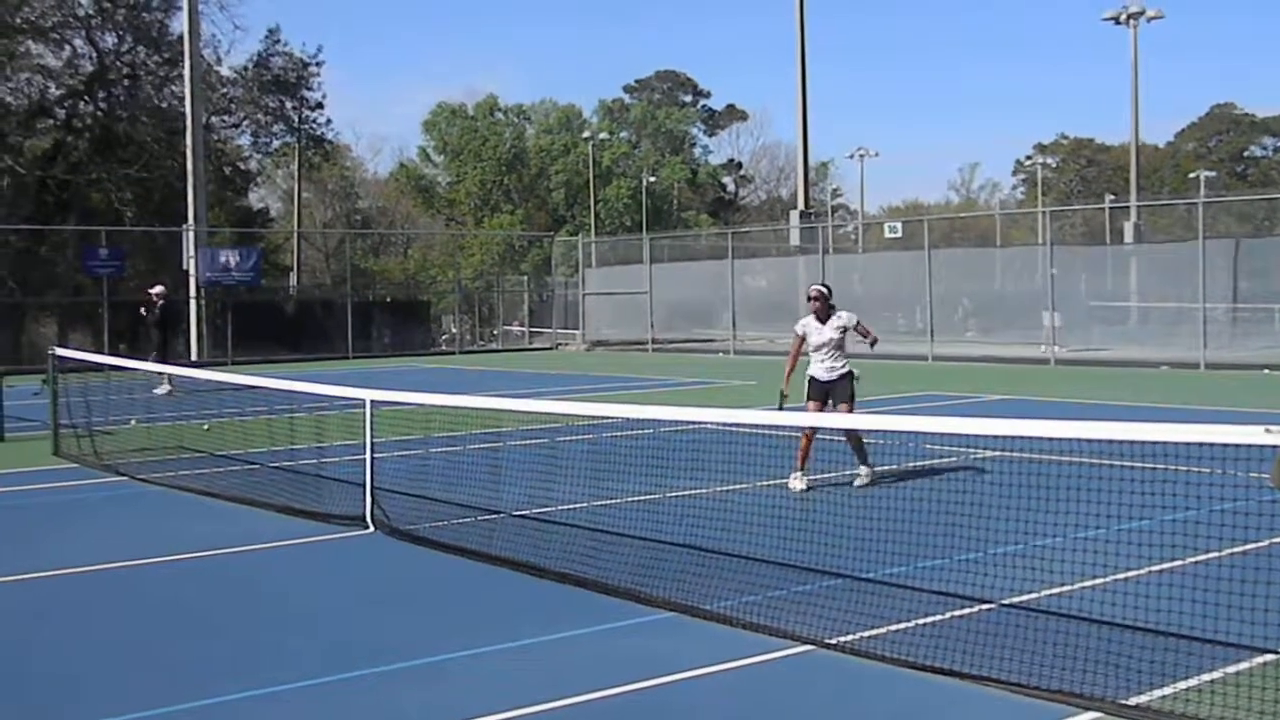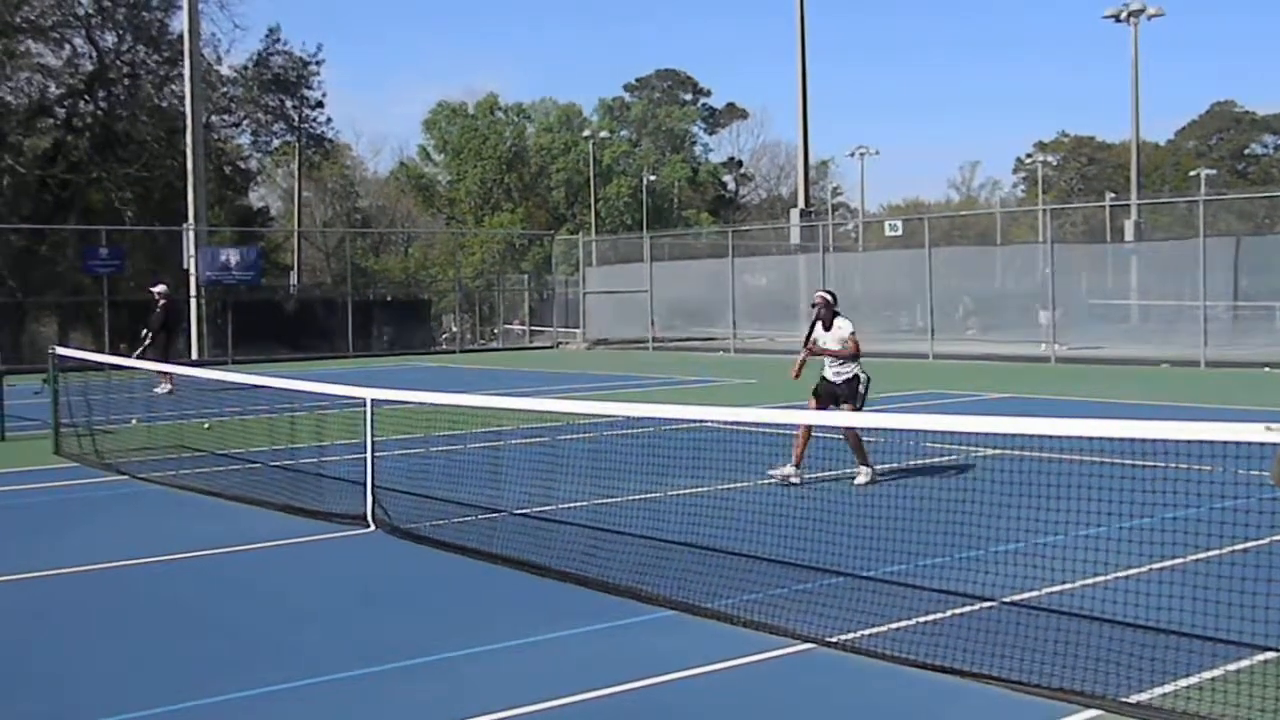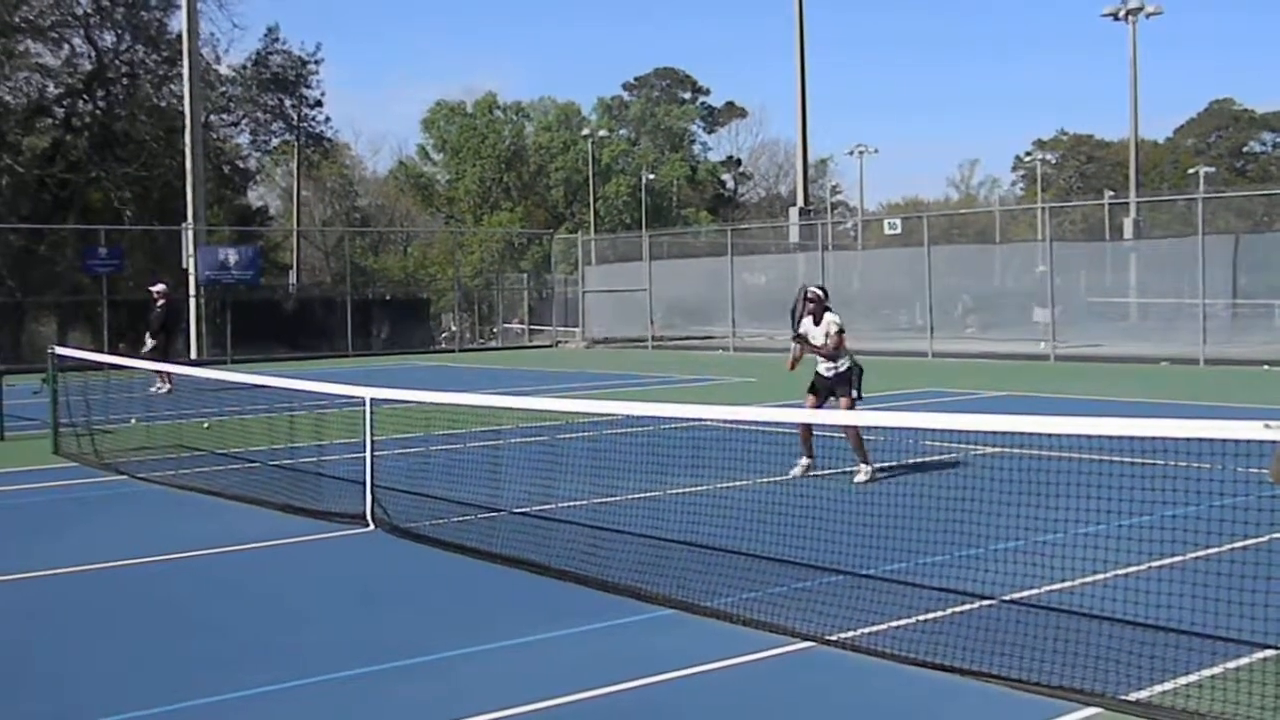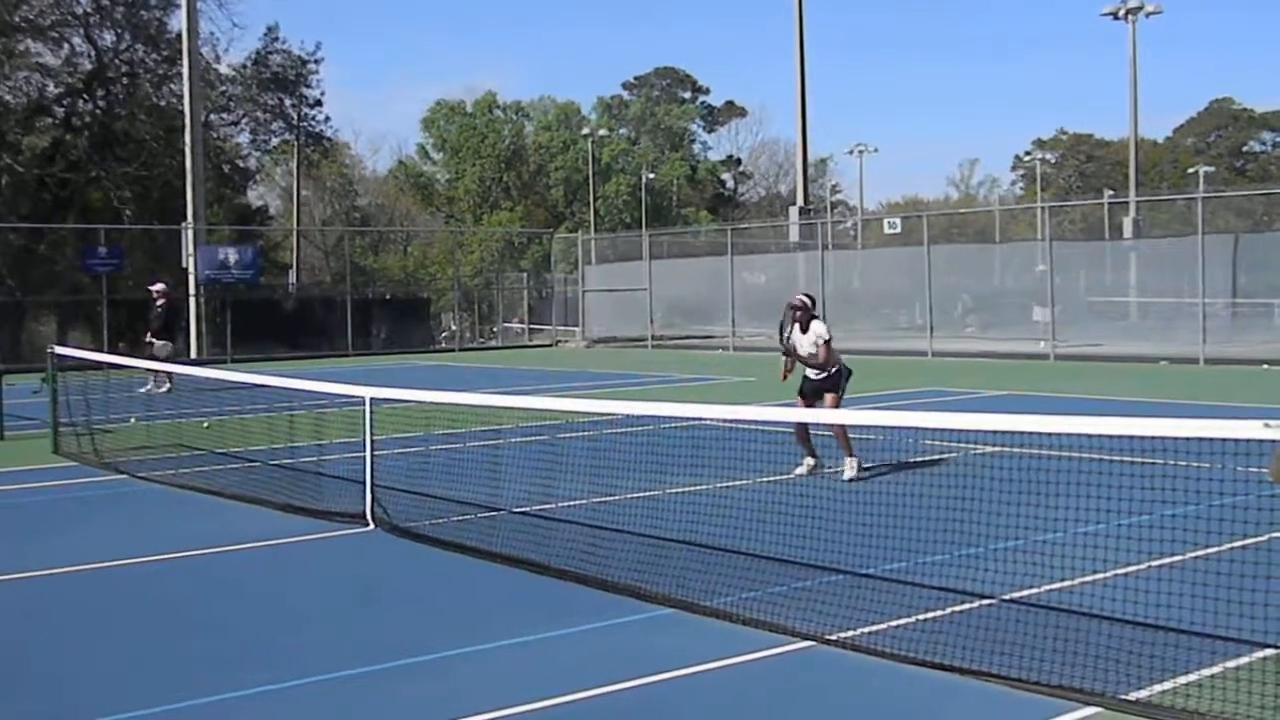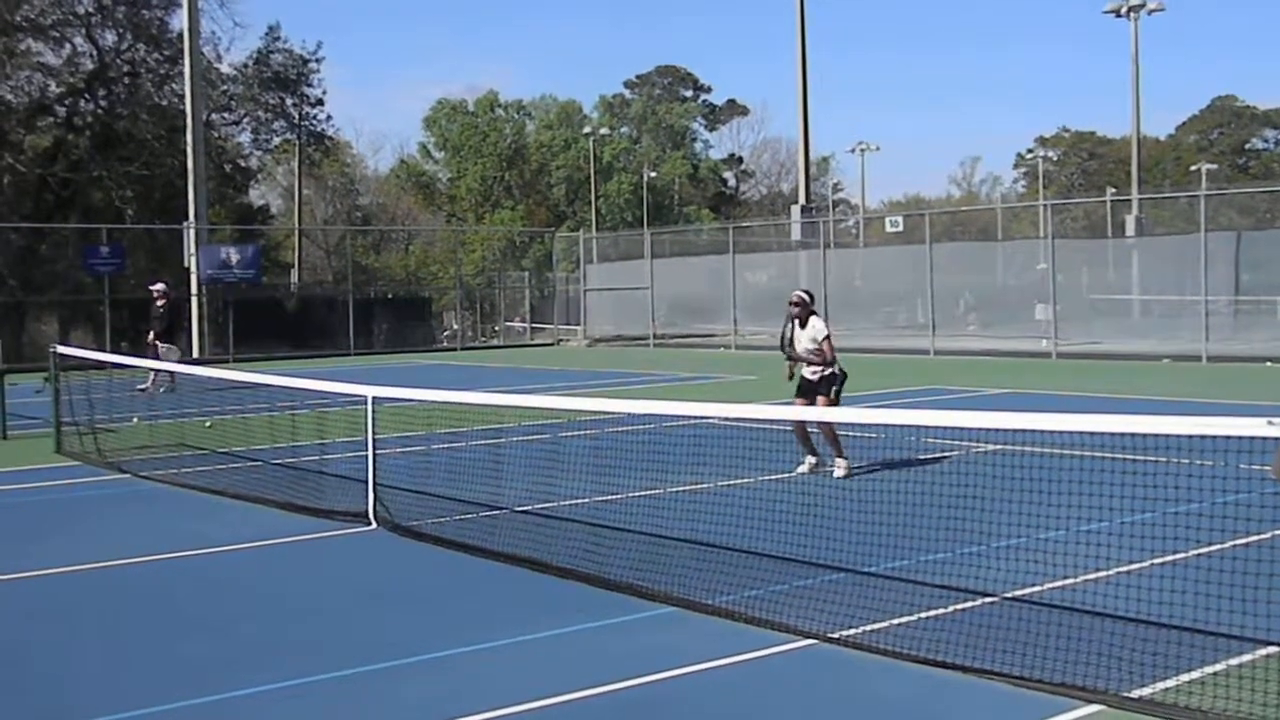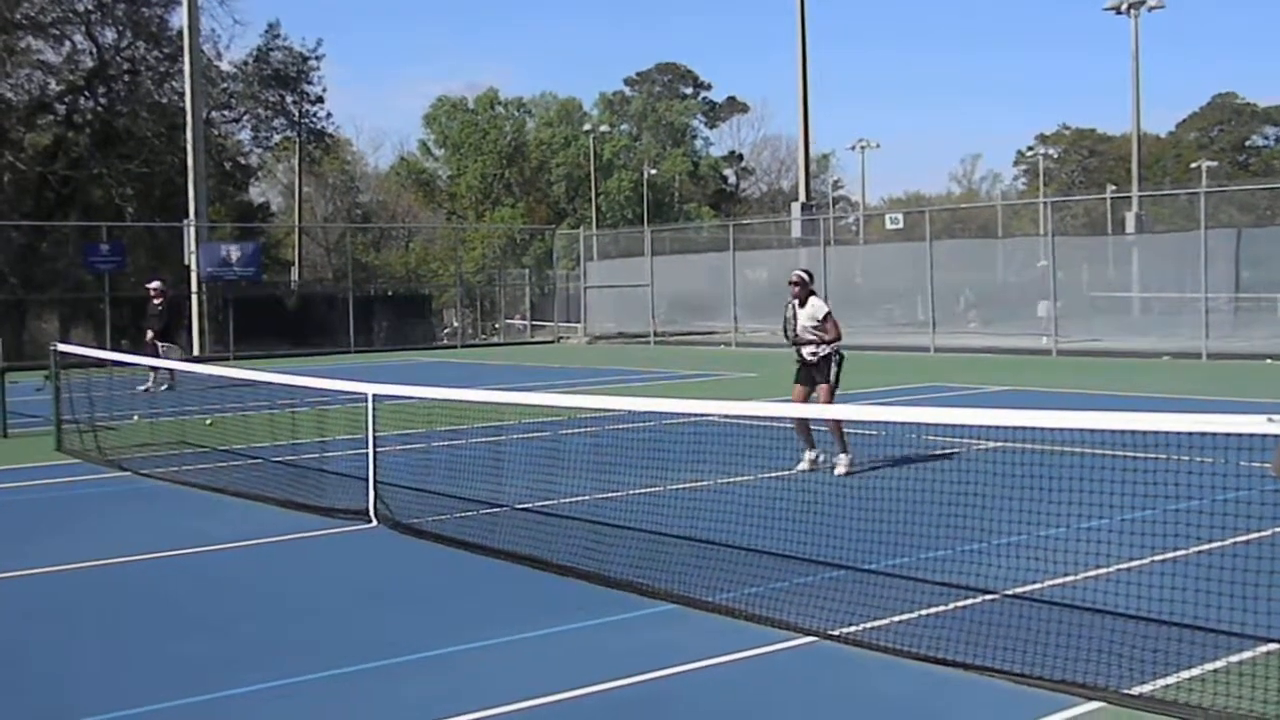
dt=0.2s
person 1, frame 1
left shoulder: (843, 317)
right shoulder: (804, 324)
left elbow: (871, 336)
right elbow: (794, 354)
left wrist: (871, 339)
right wrist: (786, 382)
left hip: (841, 377)
right hip: (817, 379)
right knee: (809, 428)
left ankle: (865, 467)
right ankle: (798, 474)
person 1, frame 2
left shoulder: (844, 325)
right shoulder: (816, 328)
left elbow: (855, 354)
right elbow: (807, 352)
left wrist: (825, 351)
right wrist: (799, 366)
left hip: (851, 380)
right hip: (828, 380)
left knee: (847, 427)
left ankle: (865, 468)
right ankle: (793, 469)
person 1, frame 3
left shoulder: (832, 321)
right shoulder: (805, 322)
left elbow: (832, 354)
right elbow: (800, 347)
left wrist: (808, 344)
right wrist: (794, 359)
left hip: (844, 372)
right hip: (822, 374)
left knee: (846, 421)
left ankle: (865, 466)
right ankle: (807, 460)
person 1, frame 4
left shoulder: (819, 329)
right shoulder: (794, 329)
left elbow: (824, 364)
right elbow: (791, 352)
left wrist: (798, 358)
right wrist: (787, 367)
left hip: (833, 375)
right hip: (810, 377)
right knee: (799, 421)
left ankle: (851, 460)
right ankle: (811, 459)
person 1, frame 5
left shoulder: (818, 326)
right shoulder: (792, 325)
left elbow: (830, 359)
left wrist: (803, 359)
right wrist: (791, 366)
left hip: (828, 376)
right hip: (807, 378)
right knee: (796, 419)
left ankle: (841, 460)
right ankle: (812, 458)
person 1, frame 6
left shoulder: (818, 306)
right shoulder: (792, 306)
left elbow: (836, 335)
left wrist: (811, 341)
right wrist: (797, 342)
left hip: (826, 359)
right hip: (806, 360)
left ankle: (843, 455)
right ankle: (812, 453)
